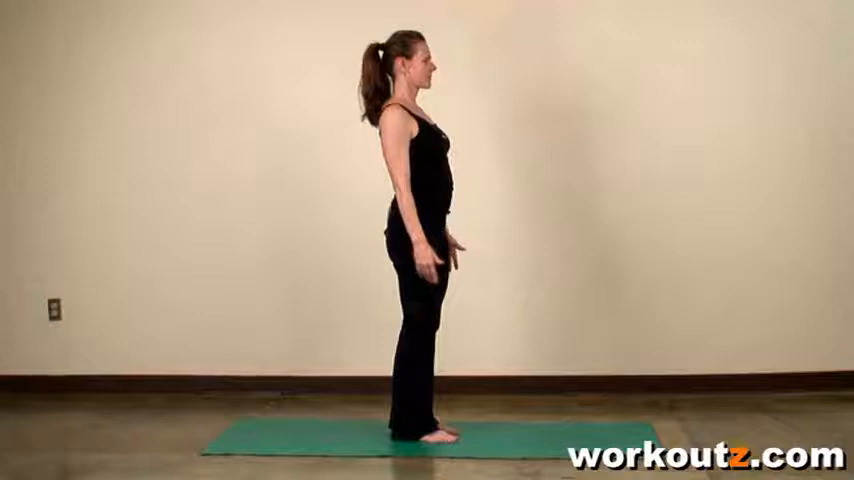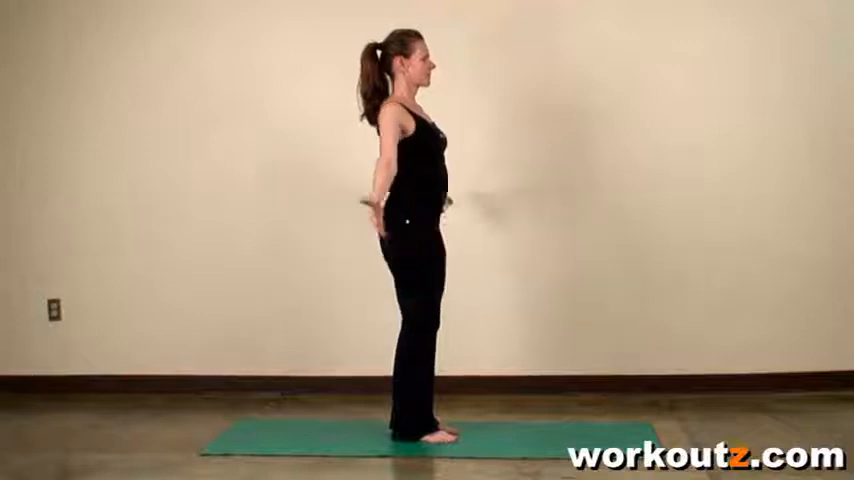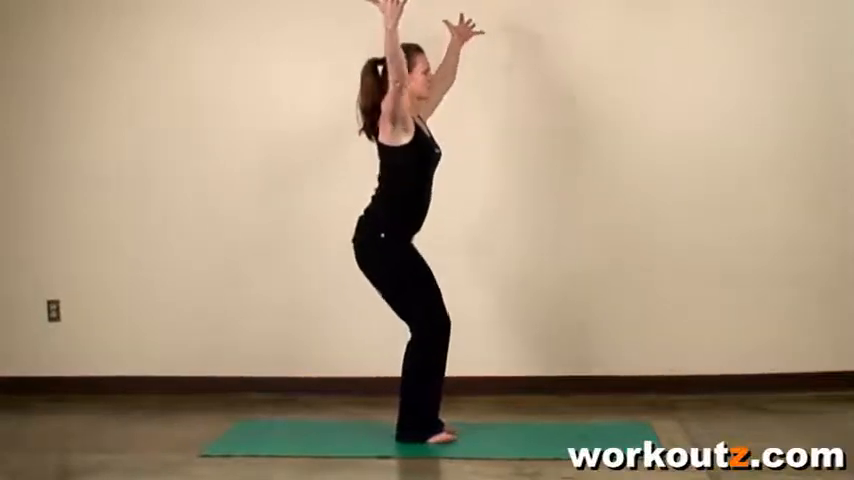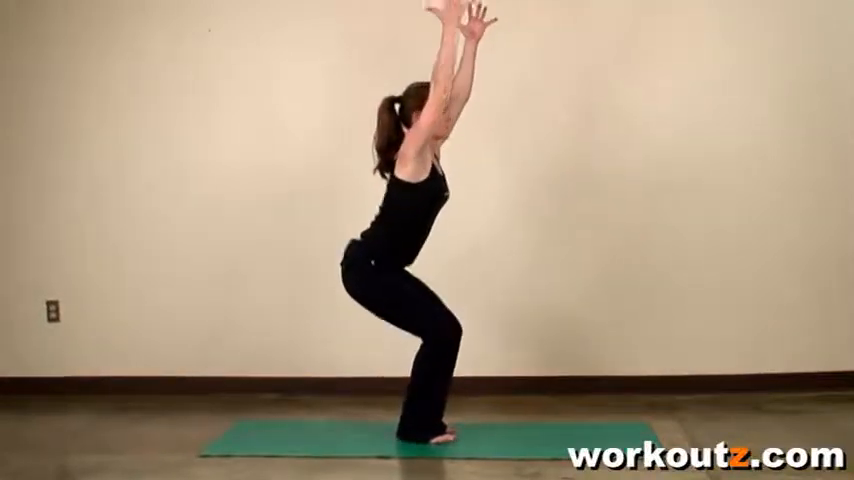
dt=1s
person 1, frame 1
left shoulder: (414, 112)
right shoulder: (394, 115)
right elbow: (402, 185)
right wrist: (419, 242)
left hip: (429, 228)
right hip: (412, 233)
left knee: (425, 327)
right knee: (418, 327)
left ankle: (419, 419)
right ankle: (411, 425)
person 1, frame 2
left shoulder: (413, 108)
right shoulder: (392, 110)
right elbow: (389, 159)
left wrist: (437, 190)
right wrist: (378, 199)
left hip: (425, 228)
right hip: (406, 230)
left knee: (425, 324)
right knee: (418, 324)
left ankle: (418, 419)
right ankle: (411, 424)
person 1, frame 3
left shoulder: (416, 116)
right shoulder: (393, 118)
left elbow: (445, 80)
right elbow: (395, 74)
left wrist: (456, 44)
left hip: (394, 240)
right hip: (379, 241)
left knee: (434, 325)
right knee: (429, 326)
left ankle: (423, 421)
right ankle: (416, 426)
person 1, frame 4
left shoulder: (430, 152)
right shoulder: (412, 154)
left elbow: (458, 95)
right elbow: (440, 89)
left wrist: (472, 41)
left hip: (381, 268)
right hip: (367, 269)
left knee: (445, 332)
right knee: (442, 332)
left ankle: (424, 422)
right ankle: (418, 426)
